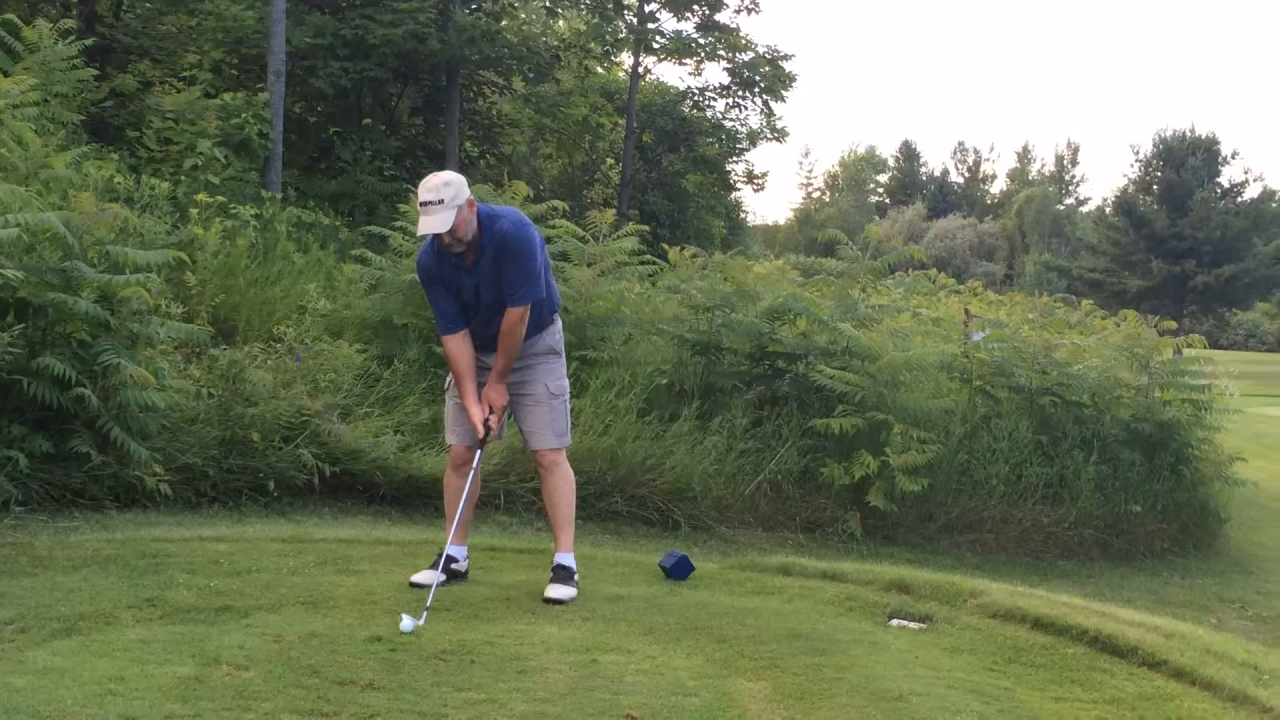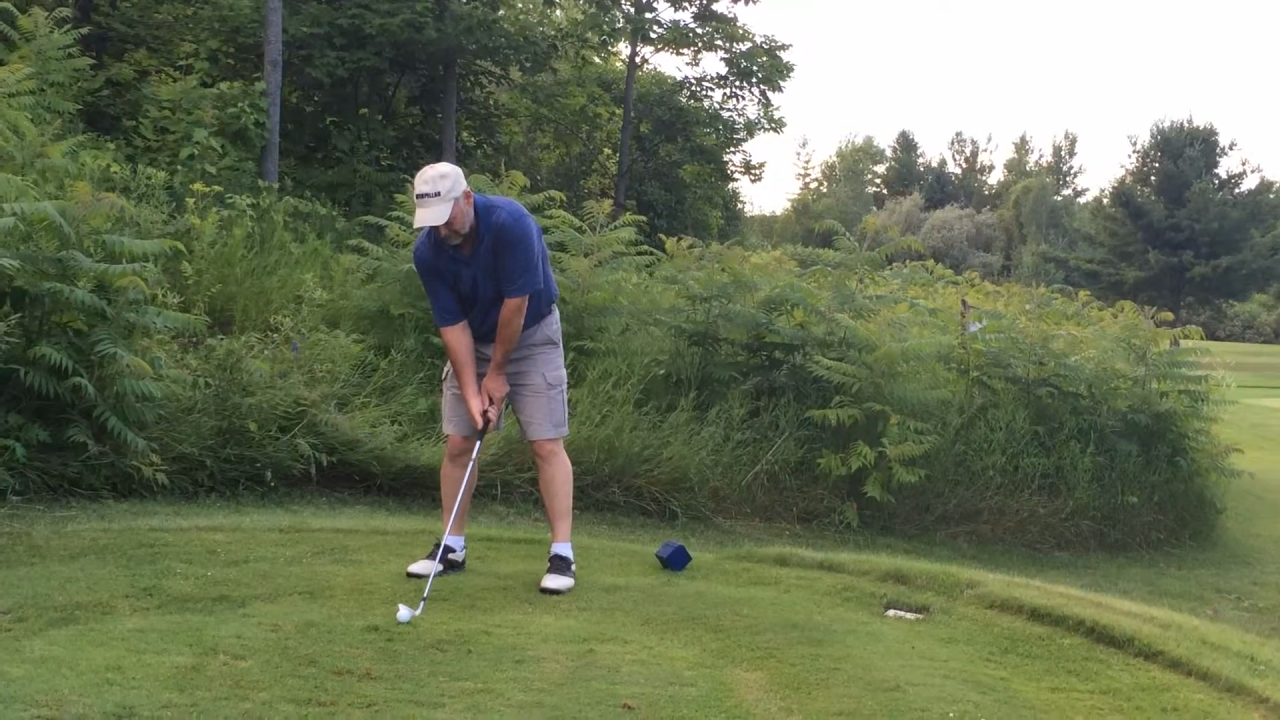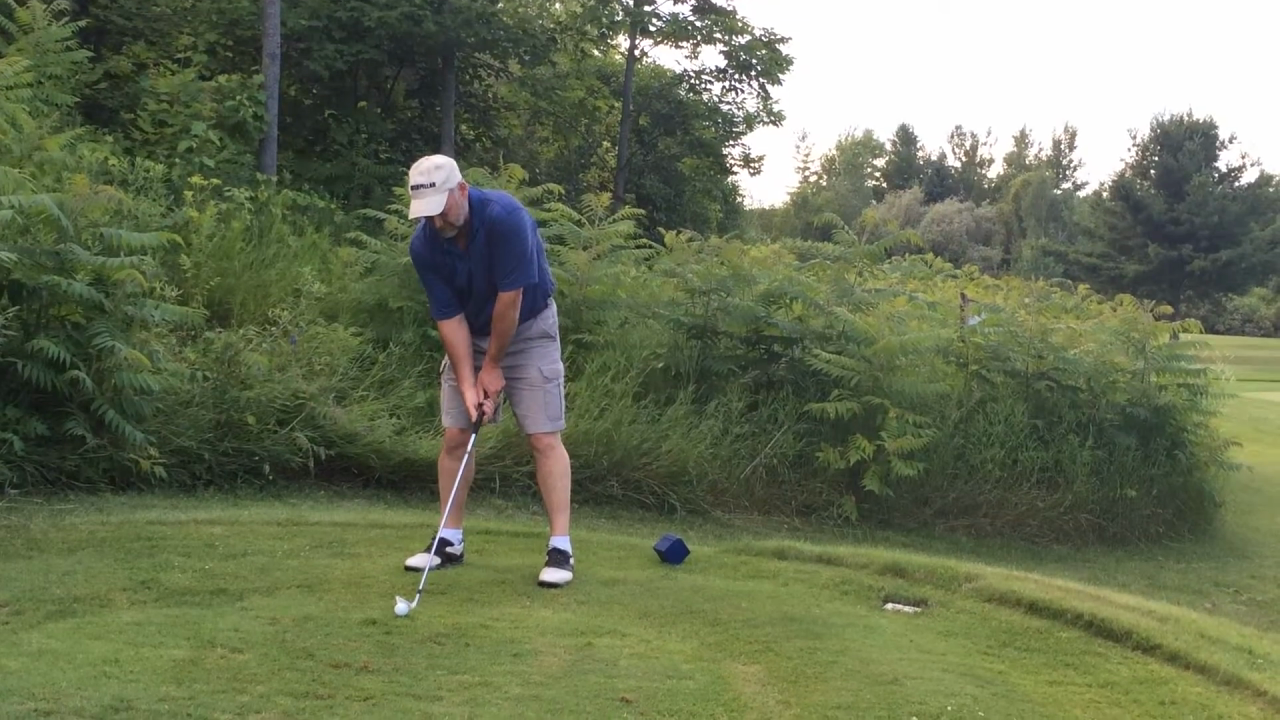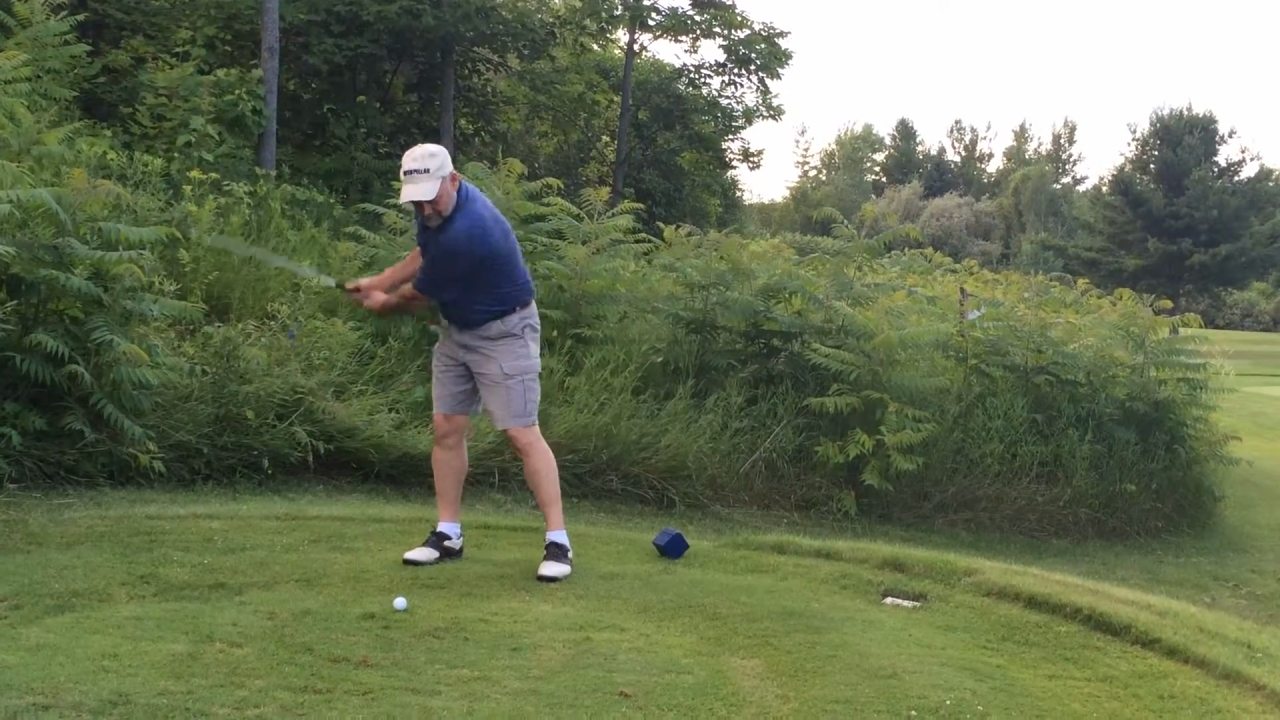
dt=0.5s
person 1, frame 1
left shoulder: (513, 231)
right shoulder: (430, 259)
left elbow: (518, 313)
right elbow: (453, 332)
left wrist: (498, 382)
right wrist: (471, 402)
left hip: (533, 347)
right hip: (474, 352)
left knee: (549, 455)
right knee: (460, 453)
left ankle: (565, 564)
right ankle: (455, 556)
person 1, frame 2
left shoulder: (511, 222)
right shoulder: (427, 250)
left elbow: (516, 304)
right elbow: (452, 324)
left wrist: (497, 372)
right wrist: (470, 392)
left hip: (531, 338)
right hip: (471, 343)
left knee: (546, 445)
right knee: (457, 443)
left ankle: (562, 554)
right ankle: (452, 547)
person 1, frame 3
left shoulder: (504, 216)
right shoulder: (423, 244)
left elbow: (510, 298)
right elbow: (449, 317)
left wrist: (494, 366)
right wrist: (466, 383)
left hip: (528, 331)
right hip: (469, 336)
left knee: (544, 439)
right knee: (455, 437)
left ankle: (560, 548)
right ankle: (450, 540)
person 1, frame 4
left shoulder: (463, 237)
right shoulder: (442, 201)
left elbow: (419, 295)
right elbow: (425, 255)
left wrist: (382, 305)
right wrist: (377, 283)
left hip: (504, 330)
right hip: (458, 328)
left knee: (523, 433)
right knee: (447, 428)
left ankle: (557, 541)
right ankle: (448, 533)
